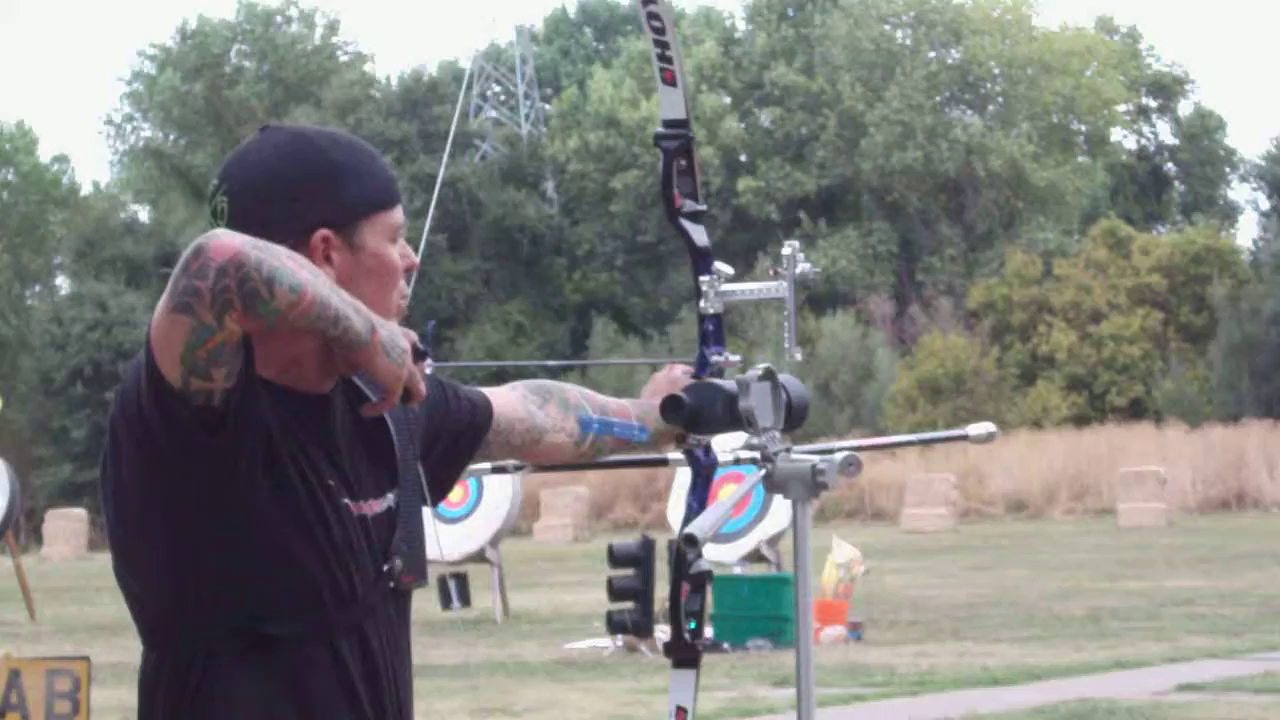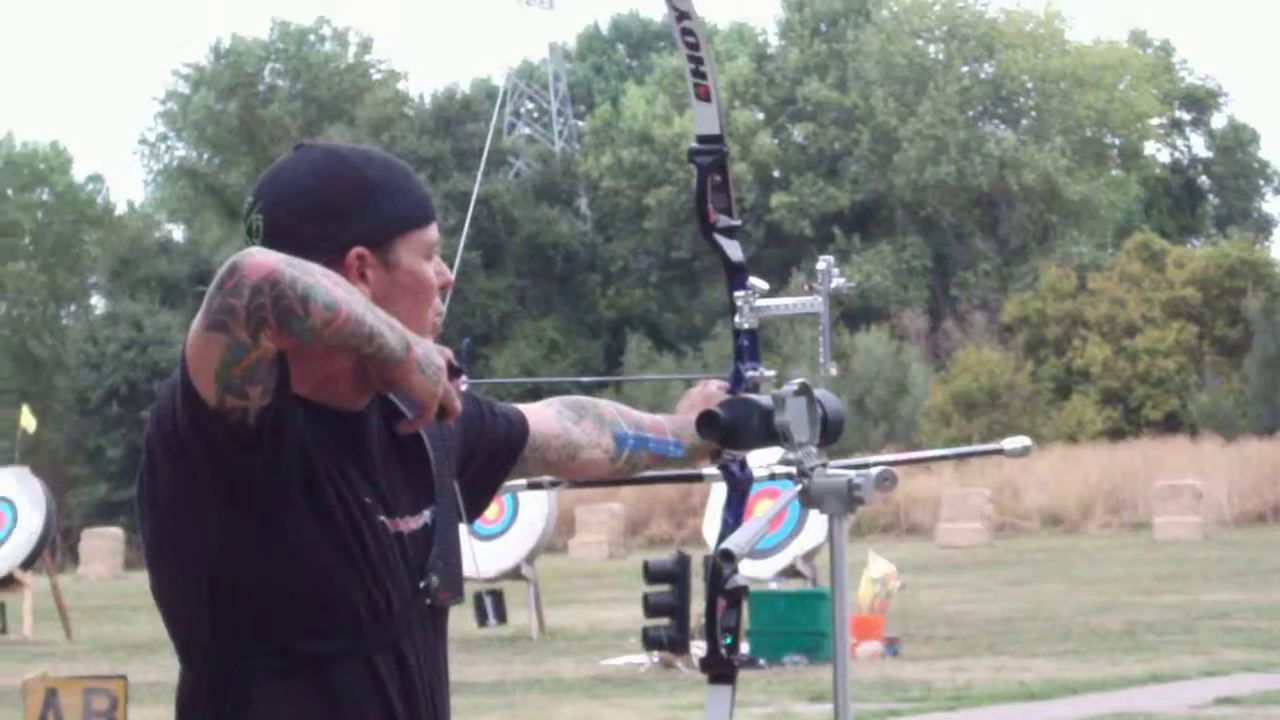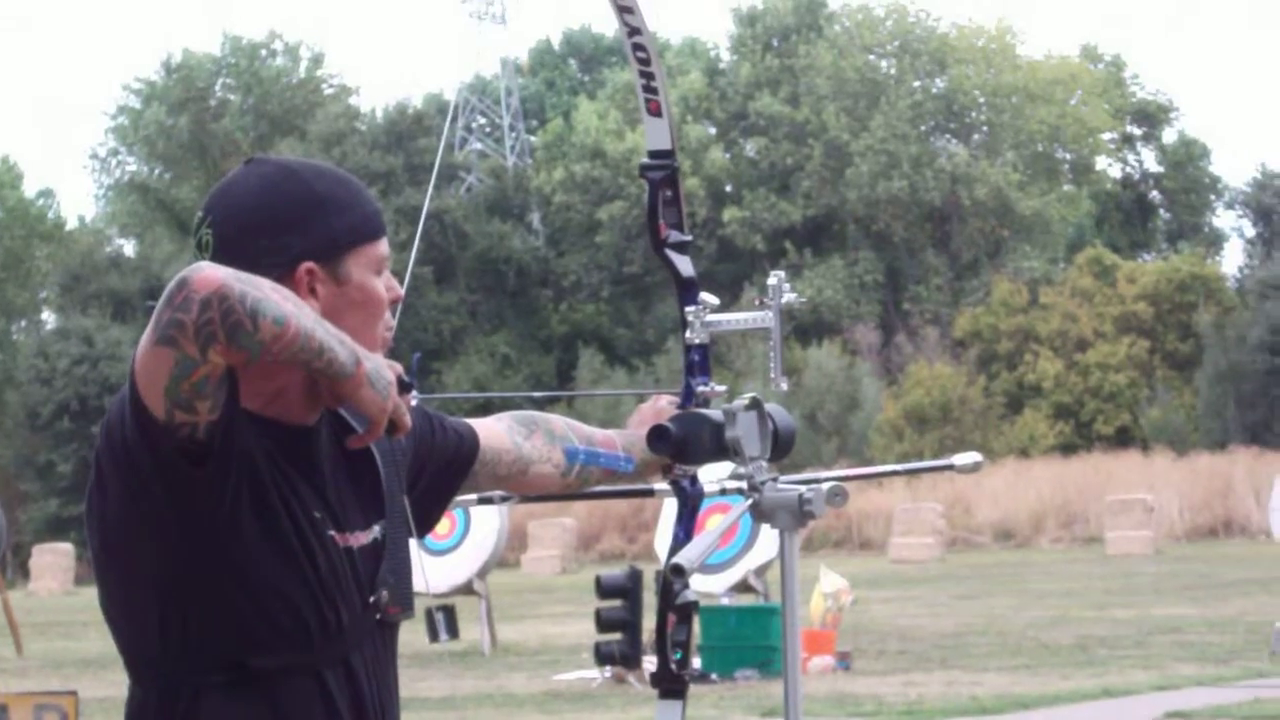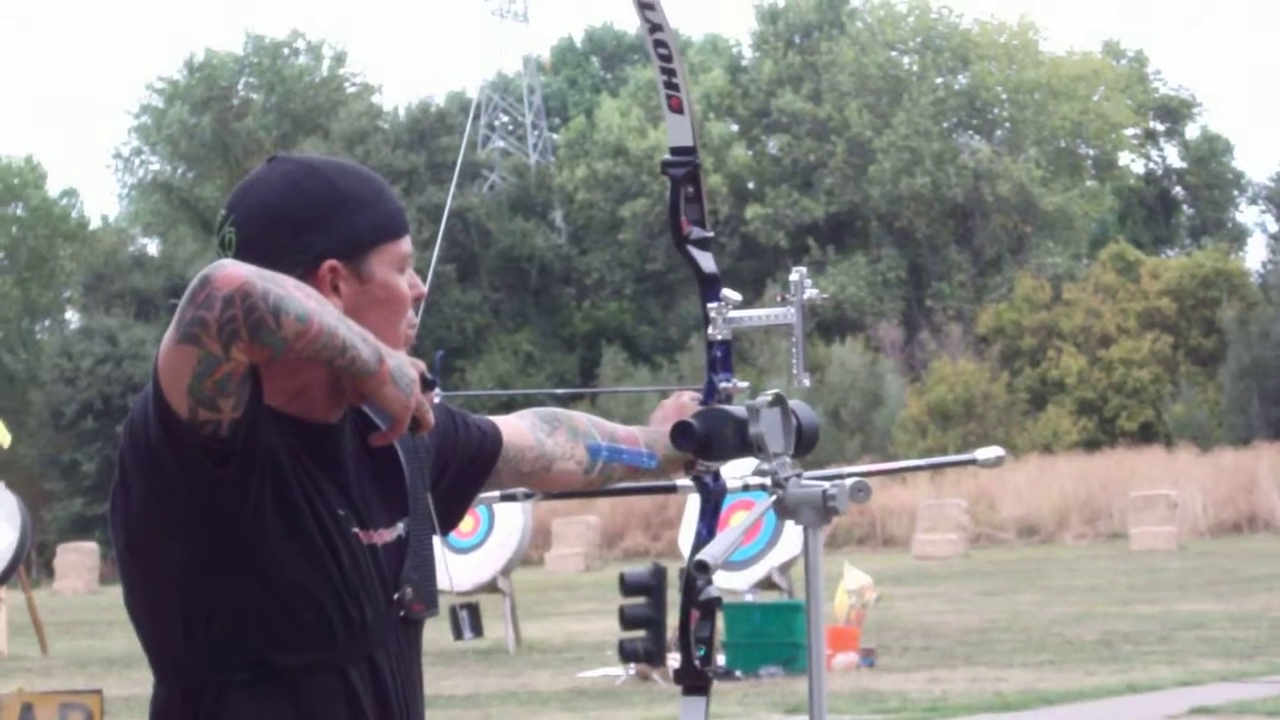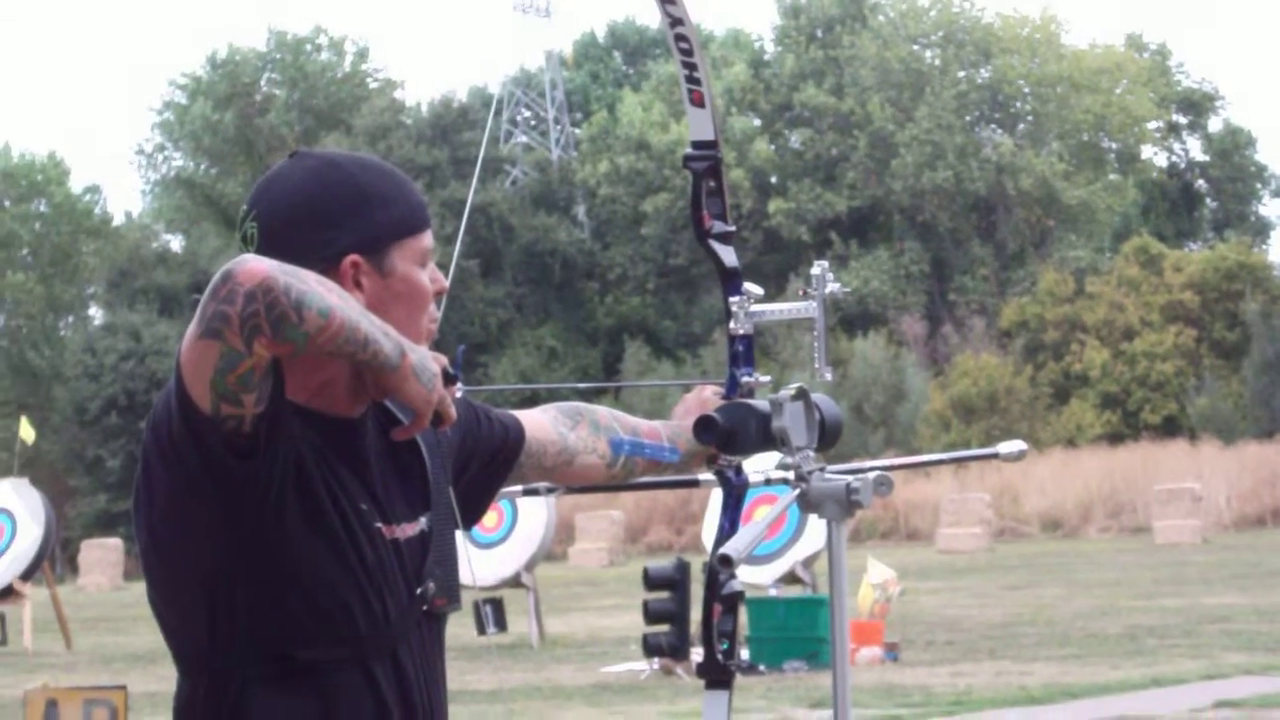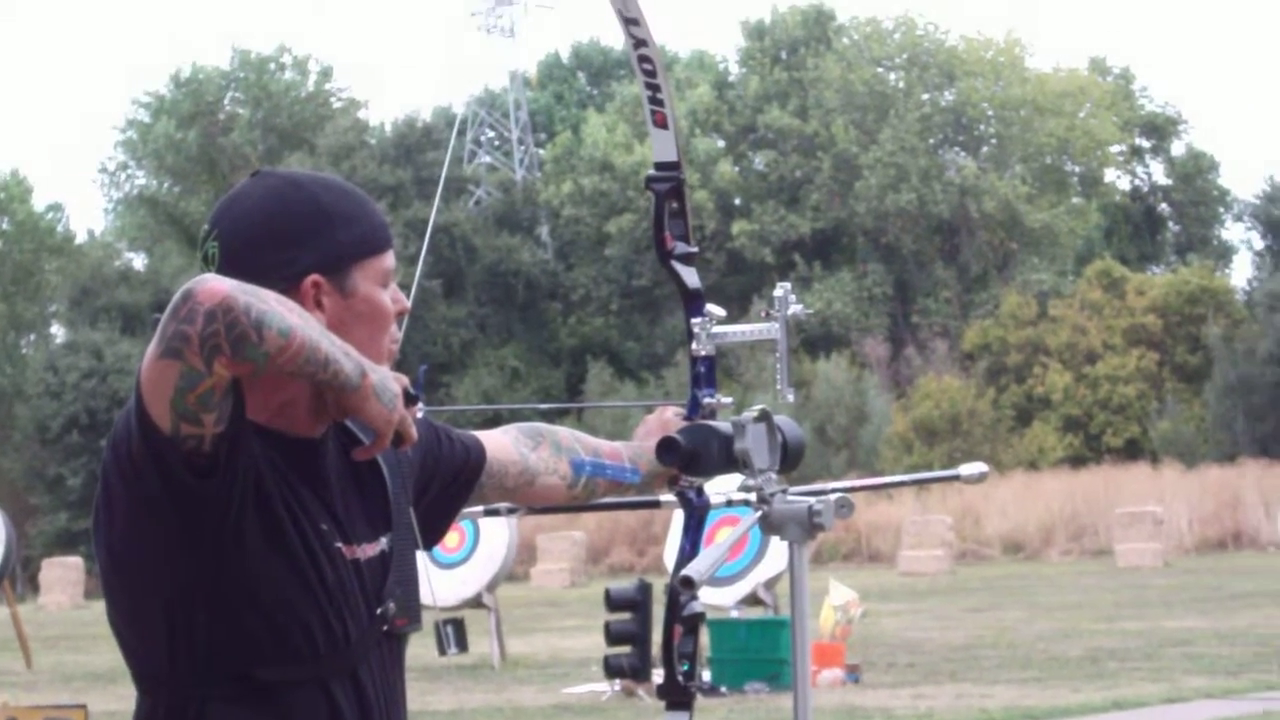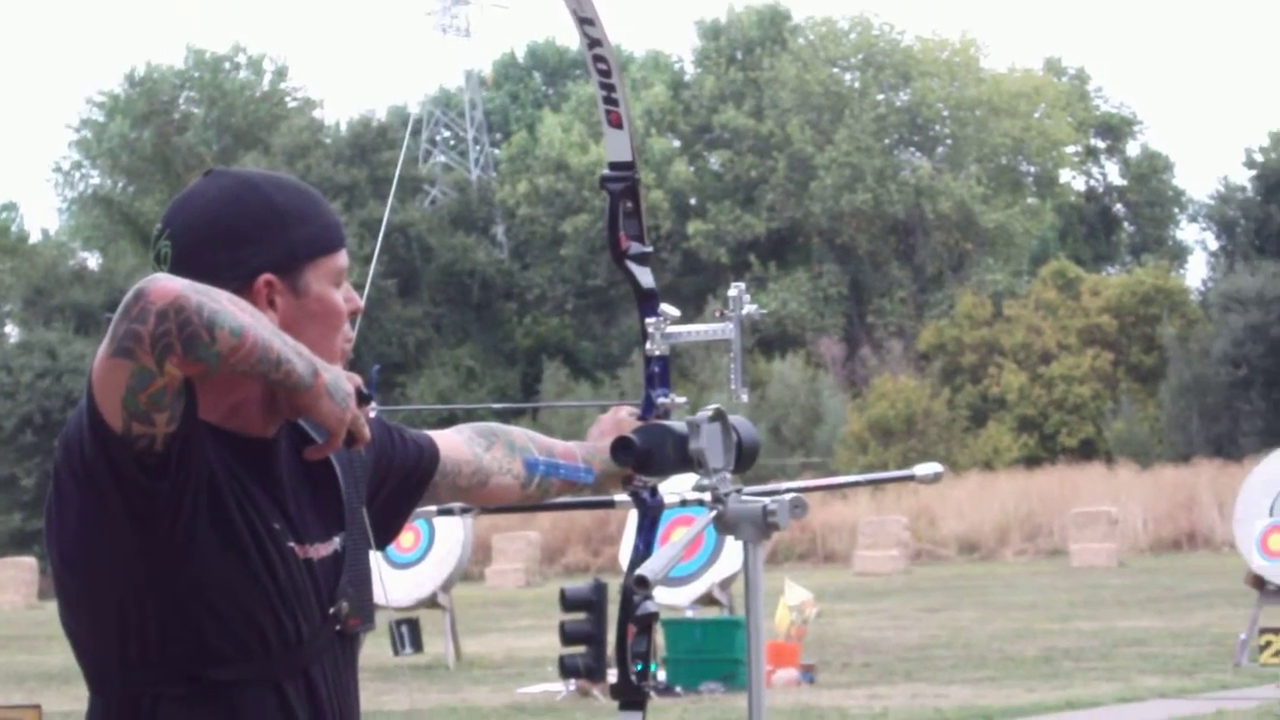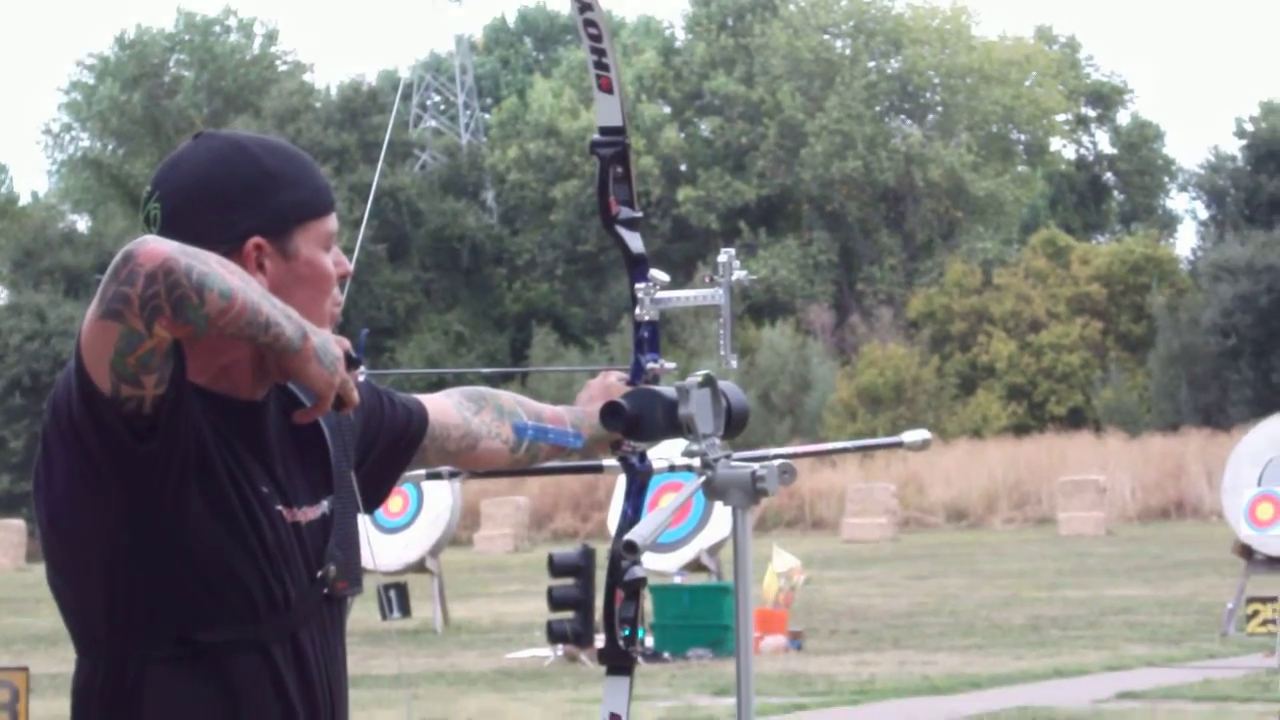
dt=0.3s
person 1, frame 1
left shoulder: (386, 404)
right shoulder: (200, 407)
left elbow: (530, 415)
right elbow: (221, 264)
left wrist: (646, 416)
right wrist: (364, 333)
person 1, frame 2
left shoulder: (423, 421)
right shoulder: (235, 425)
left elbow: (566, 432)
right elbow: (254, 281)
left wrist: (683, 432)
right wrist: (398, 351)
person 1, frame 3
left shoulder: (372, 436)
right shoulder: (177, 442)
left elbow: (518, 447)
right elbow: (203, 296)
left wrist: (632, 446)
right wrist: (348, 365)
person 1, frame 4
left shoulder: (397, 434)
right shoulder: (203, 438)
left elbow: (540, 443)
right elbow: (226, 293)
left wrist: (658, 442)
right wrist: (371, 362)
person 1, frame 5
left shoulder: (418, 430)
right shoulder: (221, 435)
left elbow: (561, 438)
right elbow: (249, 287)
left wrist: (679, 437)
right wrist: (392, 356)
person 1, frame 6
left shoulder: (377, 448)
right shoulder: (184, 453)
left elbow: (523, 458)
right elbow: (208, 307)
left wrist: (640, 458)
right wrist: (354, 379)
person 1, frame 7
left shoulder: (330, 447)
right shoulder: (135, 451)
left elbow: (477, 457)
right elbow: (160, 306)
left wrist: (593, 458)
right wrist: (305, 376)
person 1, frame 8
left shoulder: (321, 410)
right shoulder: (121, 411)
left elbow: (468, 424)
right elbow: (149, 266)
left wrist: (582, 422)
right wrist: (294, 338)
